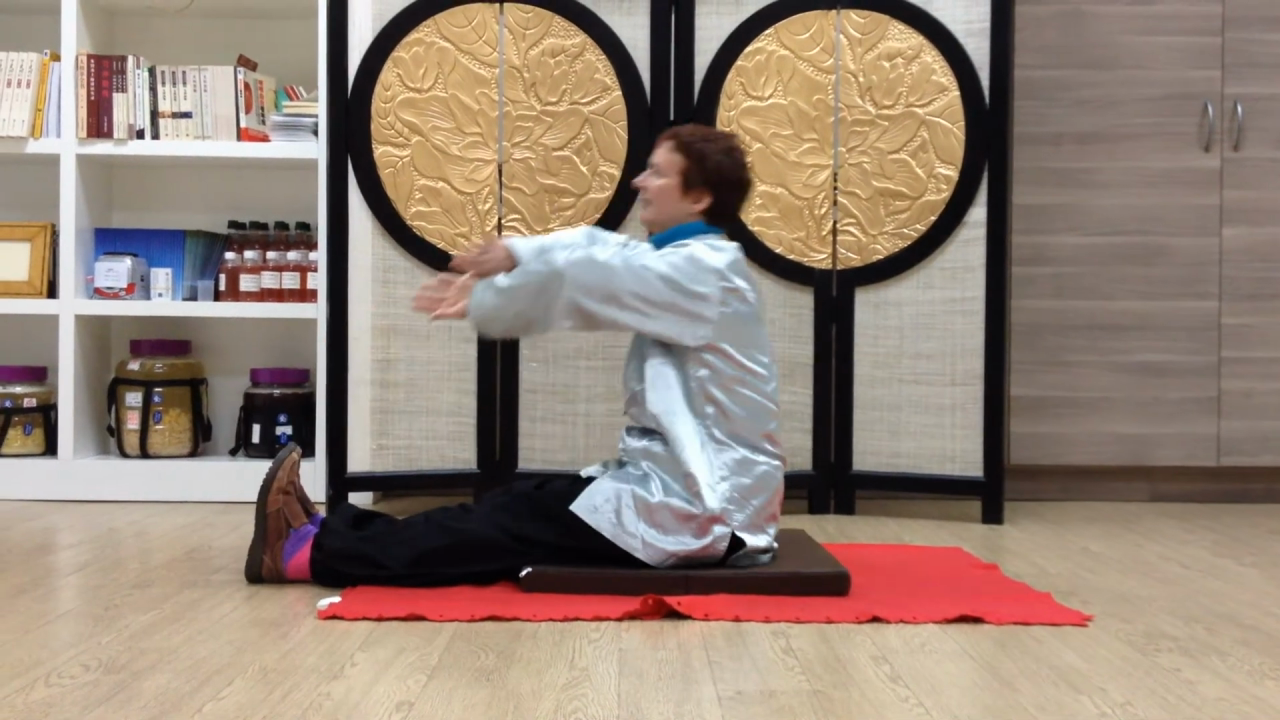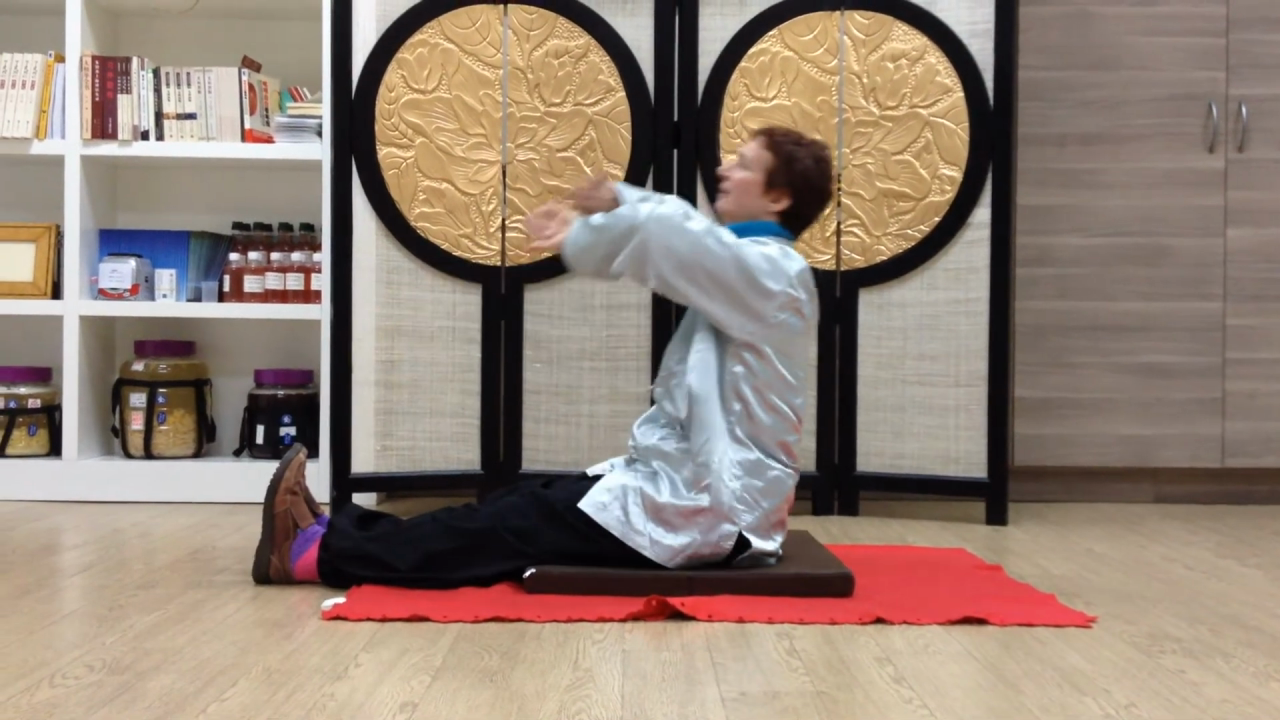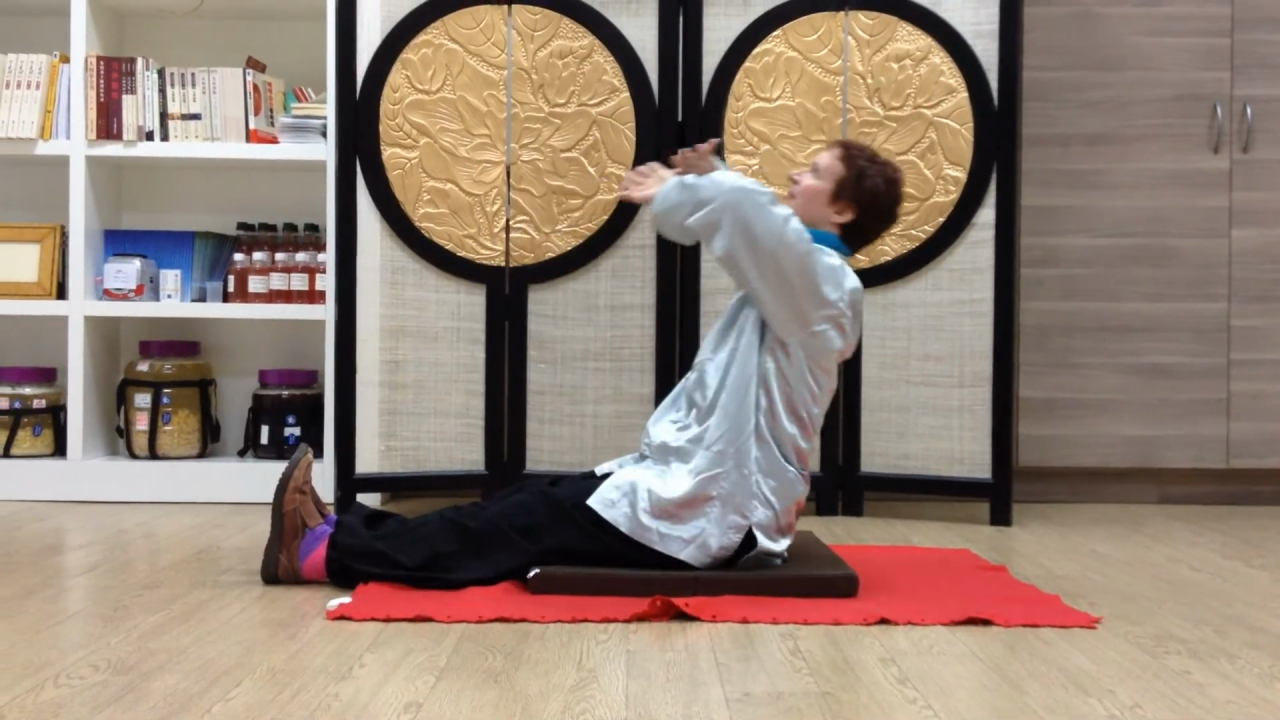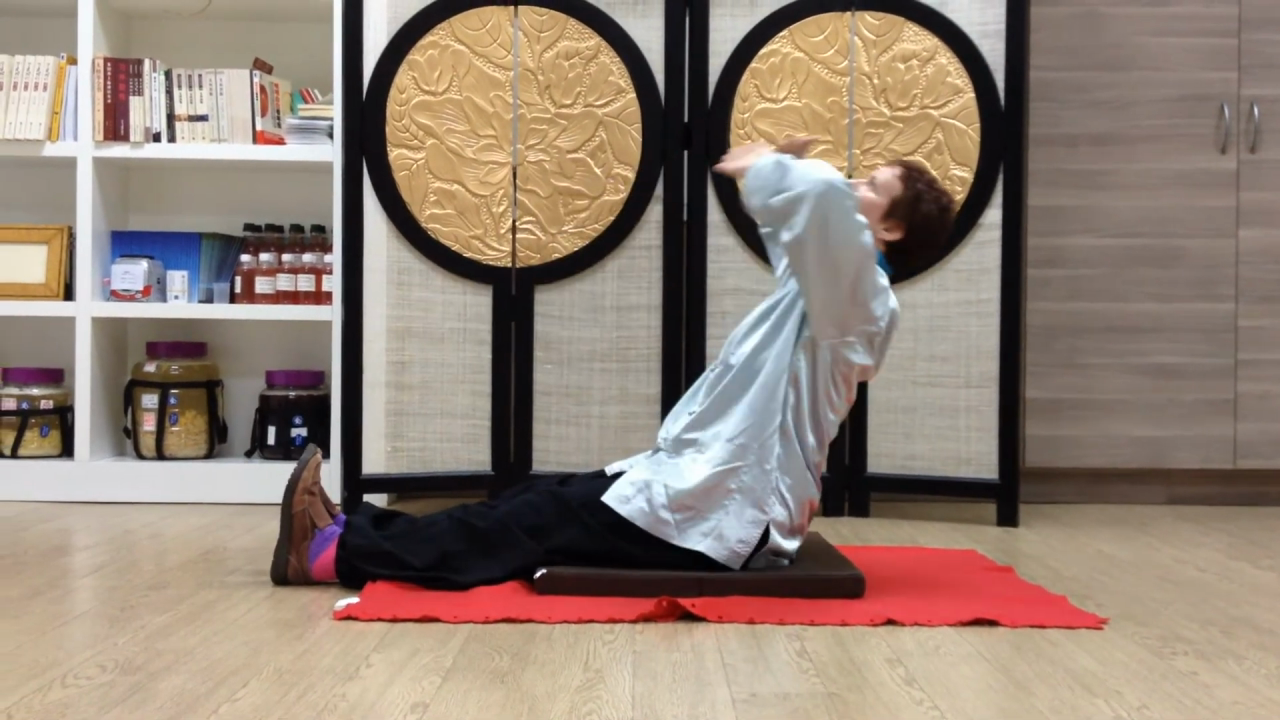
dt=0.3s
person 1, frame 1
left shoulder: (703, 271)
right shoulder: (690, 260)
left elbow: (580, 277)
right elbow: (591, 253)
left wrist: (481, 300)
right wrist: (511, 255)
left hip: (698, 509)
right hip: (691, 487)
left knee: (507, 530)
right knee: (514, 507)
left ankle: (310, 553)
right ankle: (327, 533)
person 1, frame 2
left shoulder: (769, 273)
right shoulder: (758, 268)
left elbow: (664, 235)
right elbow: (675, 238)
left wrist: (597, 215)
right wrist: (599, 214)
left hip: (705, 512)
right hip: (691, 487)
left knee: (509, 530)
right knee: (517, 506)
left ankle: (312, 553)
right ankle: (333, 533)
person 1, frame 3
left shoulder: (818, 280)
right shoulder: (805, 279)
left elbow: (745, 207)
right elbow: (742, 221)
left wrist: (683, 187)
right wrist: (685, 185)
left hip: (711, 511)
right hip: (701, 491)
left knee: (521, 528)
right knee: (526, 505)
left ankle: (324, 552)
right ankle: (341, 532)
person 1, frame 4
left shoulder: (859, 300)
right shoulder: (829, 289)
left elbow: (829, 198)
right elbow: (797, 227)
left wrist: (773, 167)
right wrist: (772, 173)
left hip: (714, 515)
right hip: (706, 490)
left knee: (527, 530)
right knee: (531, 504)
left ankle: (333, 553)
right ankle: (350, 533)
